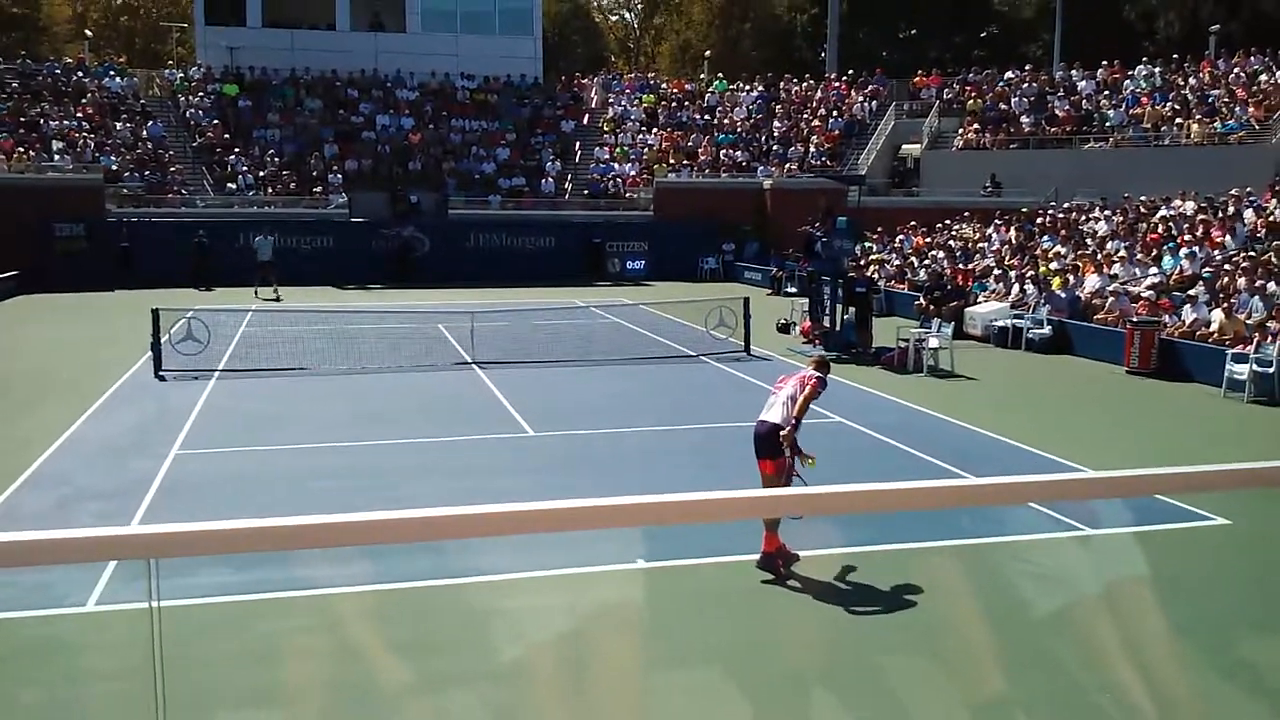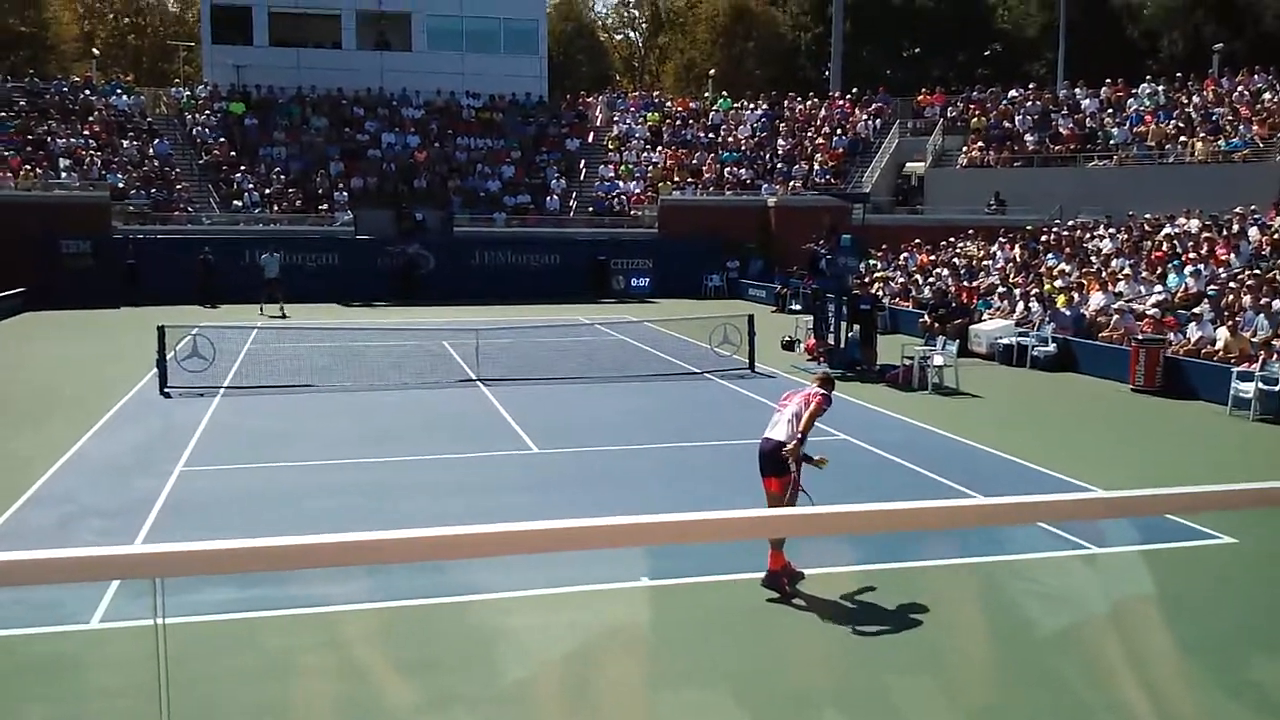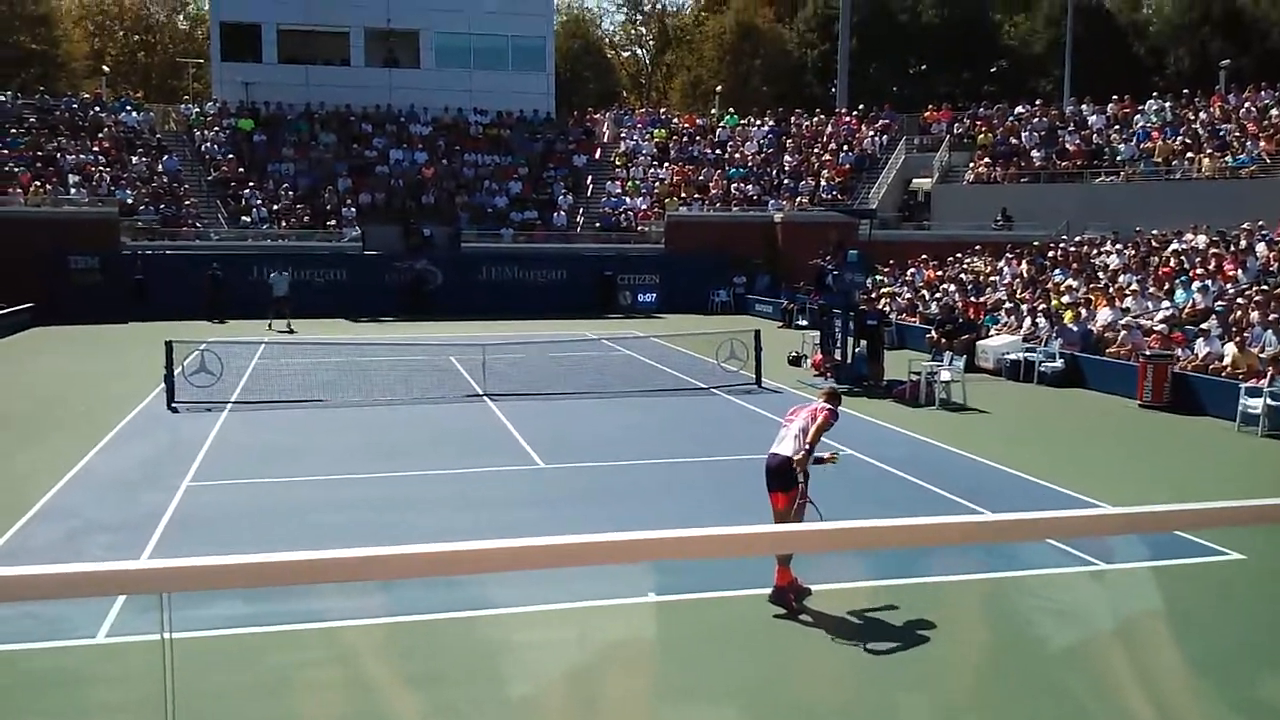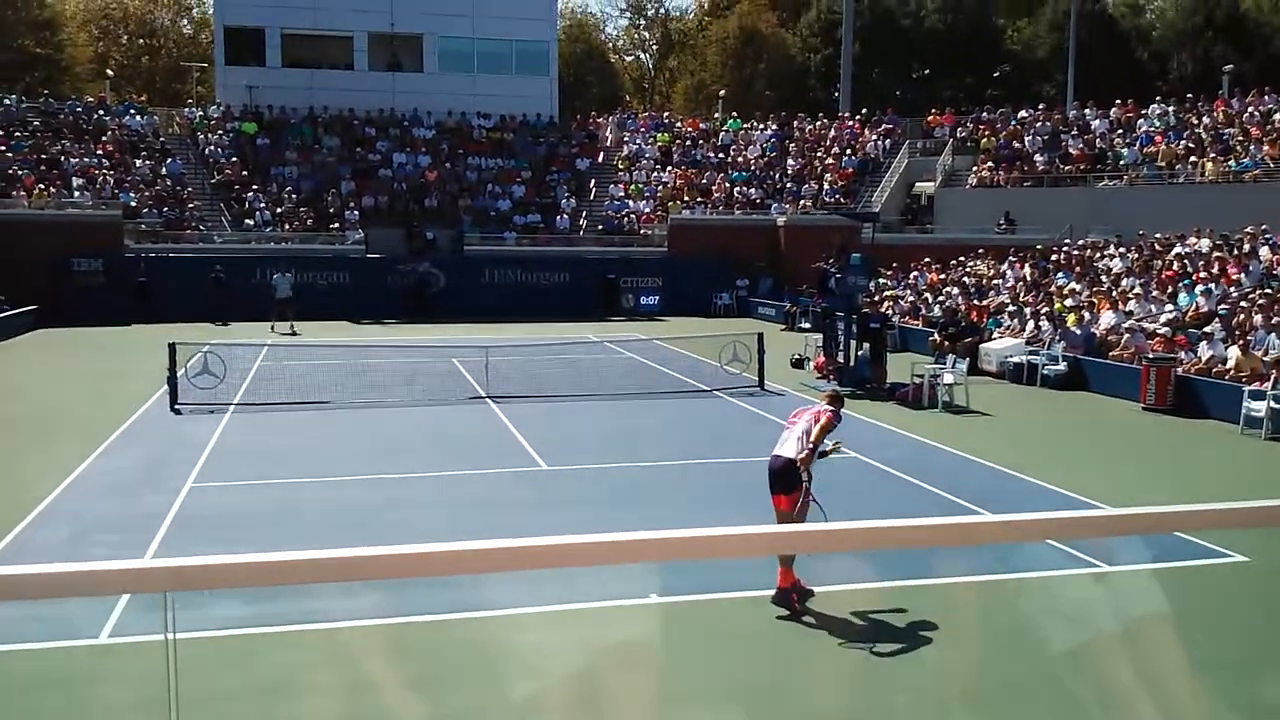
dt=0.1s
person 1, frame 1
left shoulder: (788, 377)
right shoulder: (818, 378)
right elbow: (804, 398)
left wrist: (798, 452)
right wrist: (793, 427)
left hip: (761, 427)
right hip: (777, 432)
left ankle: (775, 546)
right ankle: (768, 553)
person 1, frame 2
left shoulder: (792, 394)
right shoulder: (823, 395)
right elbow: (810, 414)
left wrist: (808, 459)
right wrist: (798, 441)
left hip: (766, 445)
right hip: (782, 449)
left knee: (774, 511)
left ankle: (780, 565)
right ankle: (773, 572)
person 1, frame 3
left shoulder: (798, 409)
right shoulder: (829, 410)
right elbow: (818, 427)
left wrist: (819, 459)
right wrist: (807, 453)
left hip: (773, 460)
right hip: (789, 465)
left ankle: (787, 581)
right ankle: (780, 588)
person 1, frame 4
left shoulder: (801, 411)
right shoulder: (832, 412)
right elbow: (821, 427)
left wrist: (822, 452)
right wrist: (810, 452)
left hip: (775, 462)
right hip: (792, 467)
left ankle: (790, 582)
right ankle: (783, 589)
